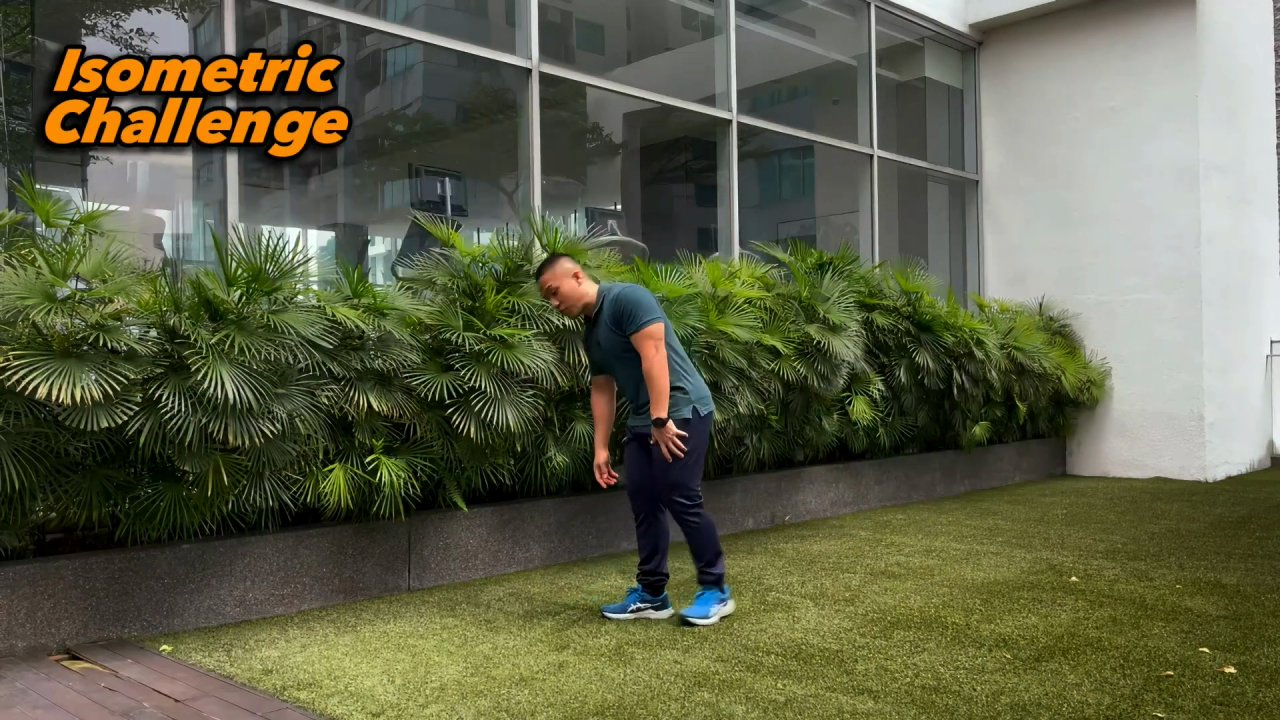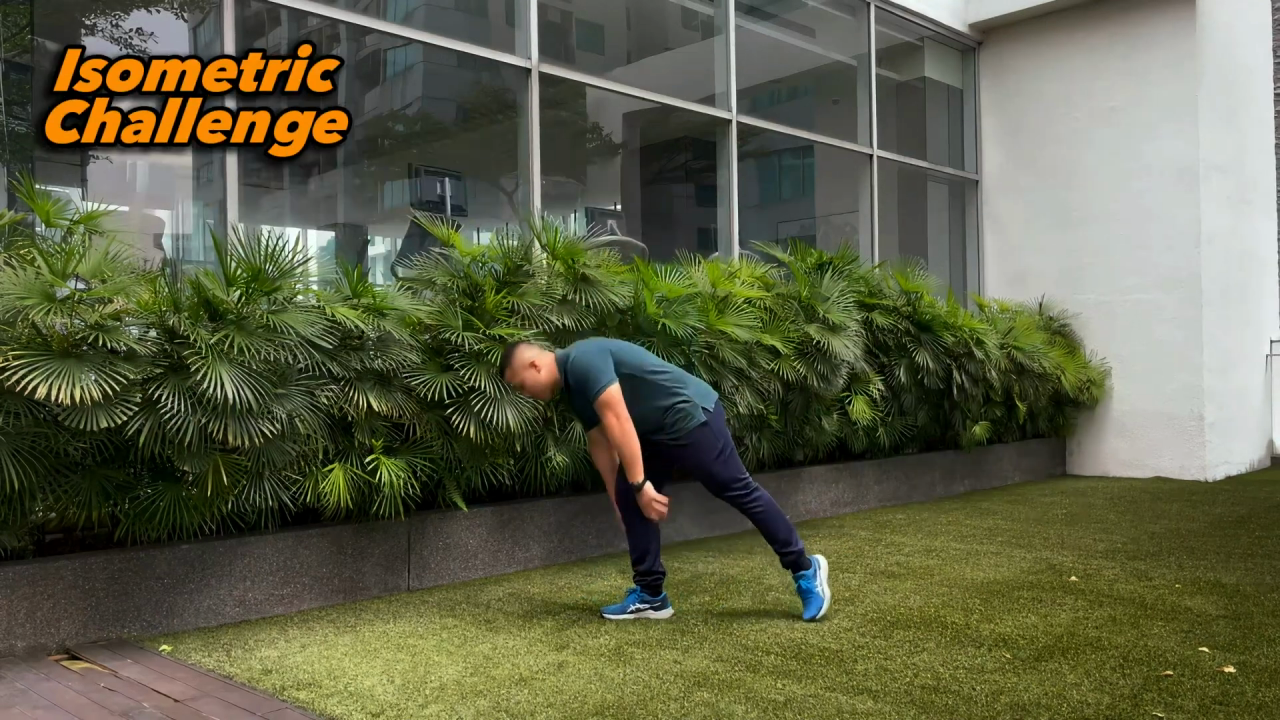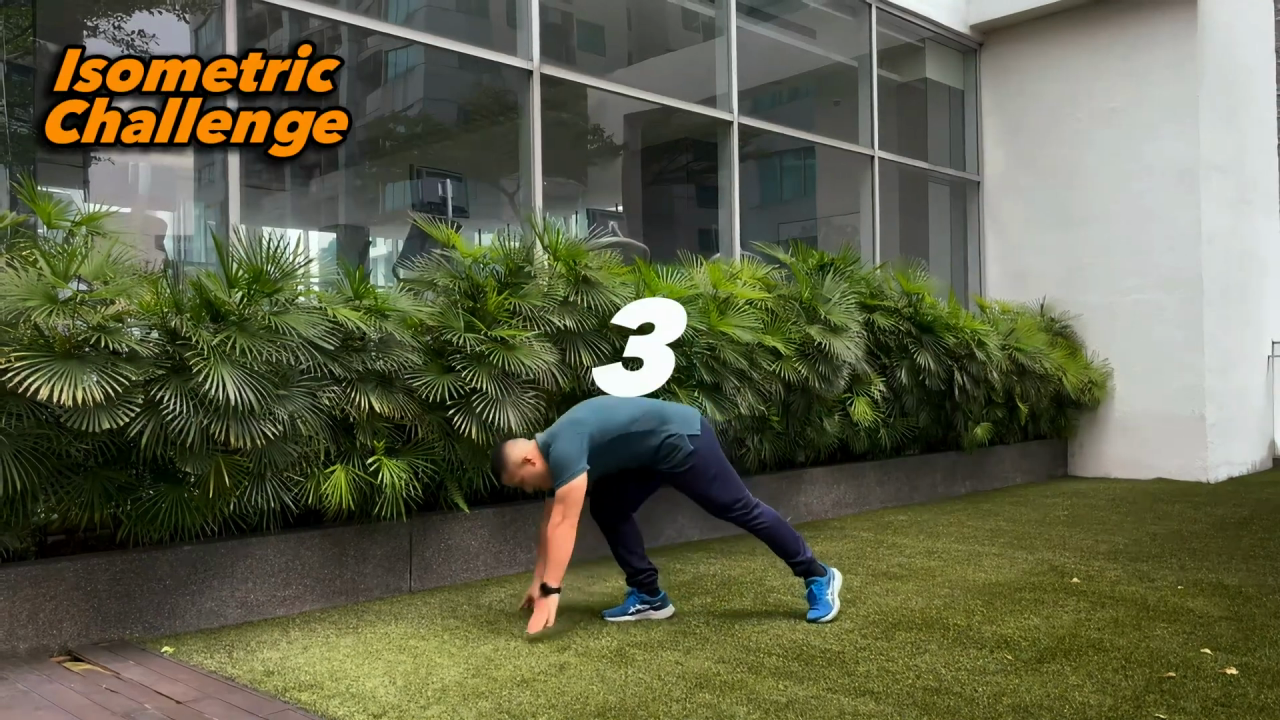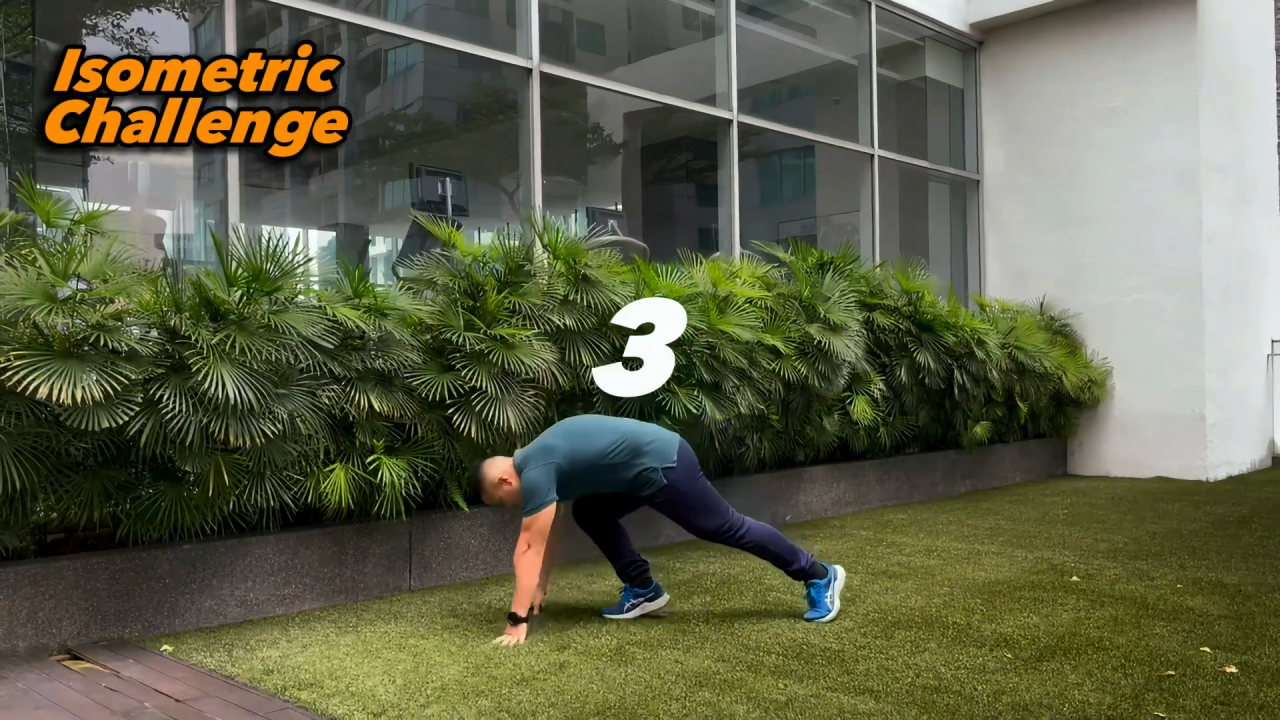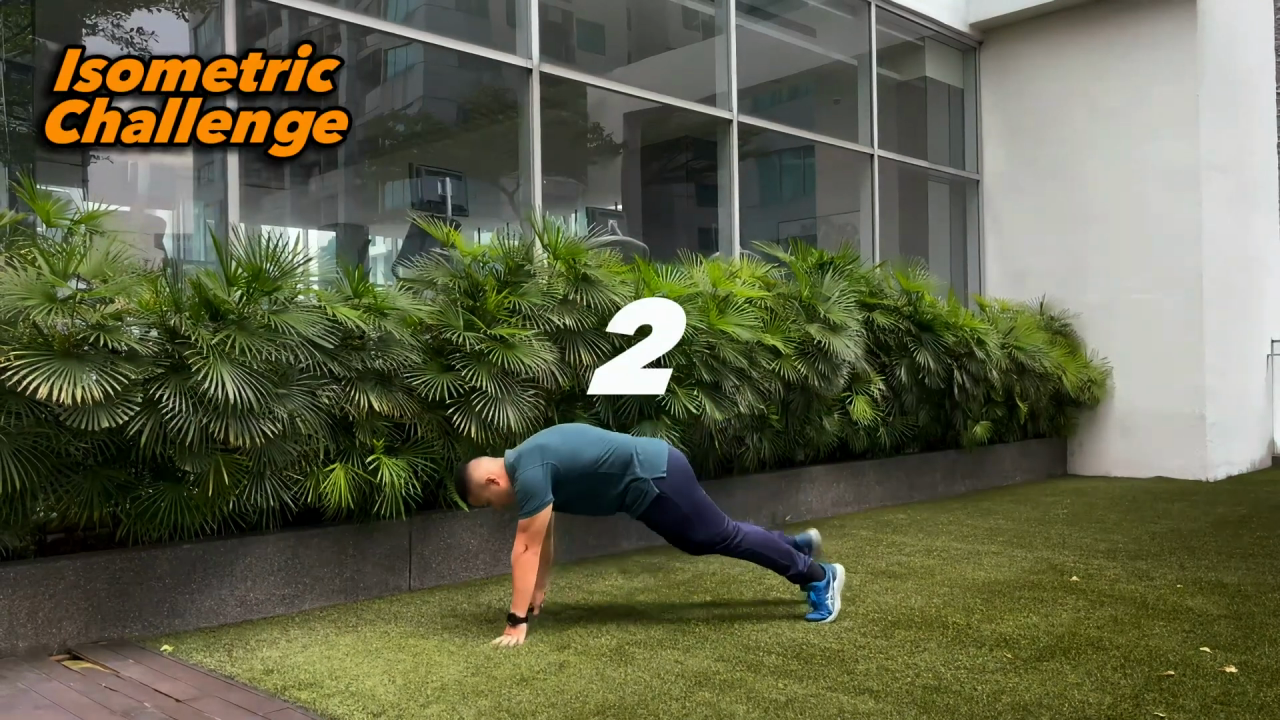
dt=0.4s
person 1, frame 1
left shoulder: (627, 299)
right shoulder: (591, 330)
left elbow: (654, 356)
right elbow: (602, 390)
left wrist: (660, 420)
right wrist: (601, 448)
left hip: (682, 410)
right hip: (643, 421)
left knee: (684, 501)
right knee: (644, 503)
left ankle: (715, 589)
right ankle: (651, 596)
person 1, frame 2
left shoulder: (583, 362)
right shoulder: (570, 385)
left elbow: (618, 423)
right elbow: (599, 443)
left wrist: (640, 486)
right wrist: (619, 496)
left hip: (691, 412)
left knee: (738, 489)
right knee: (630, 501)
left ankle: (806, 569)
right ankle: (650, 595)
person 1, frame 3
left shoulder: (565, 446)
right shoulder: (555, 447)
left elbow: (564, 522)
right elbow: (556, 521)
left wrist: (549, 592)
right wrist: (543, 580)
left hip: (681, 438)
right hip: (652, 448)
left knee: (741, 508)
right knee: (607, 509)
left ankle: (819, 578)
right ankle: (649, 596)
person 1, frame 4
left shoulder: (534, 473)
right shoulder: (539, 461)
left elbow: (529, 547)
right elbow: (545, 535)
left wrist: (518, 619)
right wrist: (539, 590)
left hip: (659, 463)
right hip: (649, 452)
left knee: (725, 527)
right knee: (590, 514)
left ankle: (819, 577)
right ankle: (642, 592)
person 1, frame 5
left shoulder: (528, 475)
right shoulder: (529, 462)
left elbow: (526, 549)
right elbow: (543, 538)
left wrist: (517, 621)
right wrist: (539, 590)
left hip: (653, 476)
right hip: (649, 467)
left knee: (721, 536)
right knee: (695, 541)
left ankle: (818, 575)
right ankle: (800, 545)
